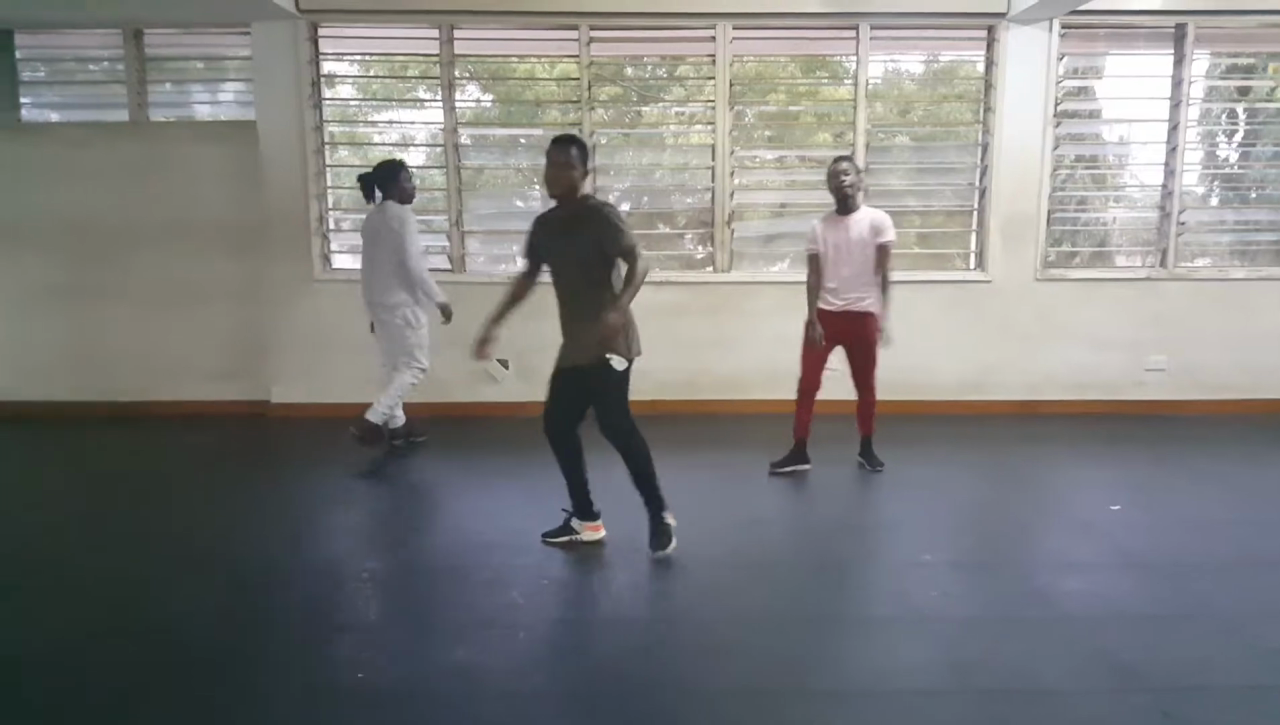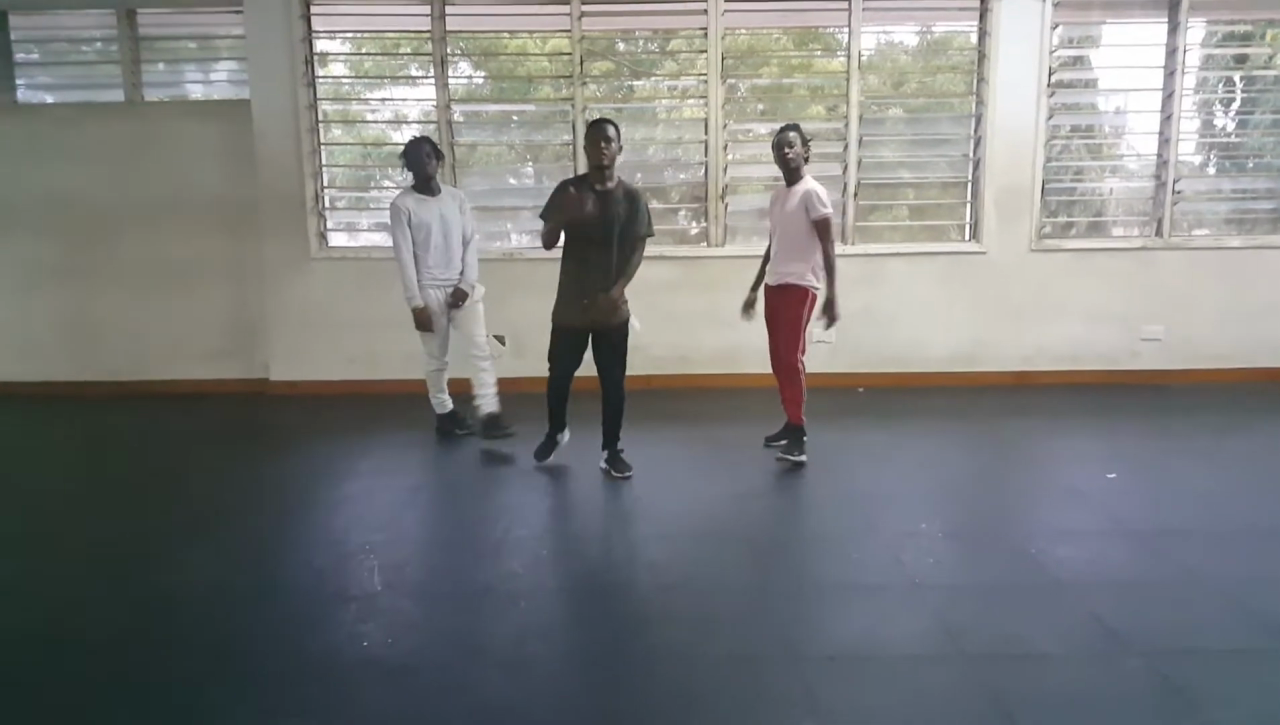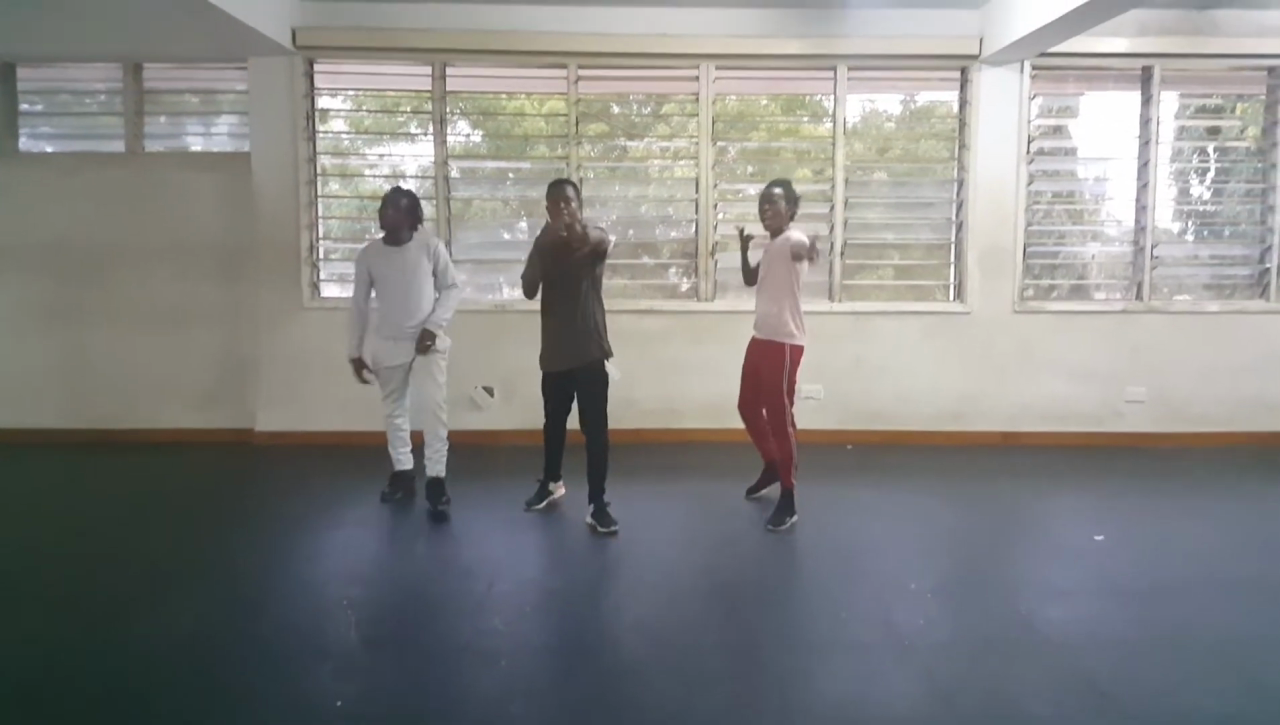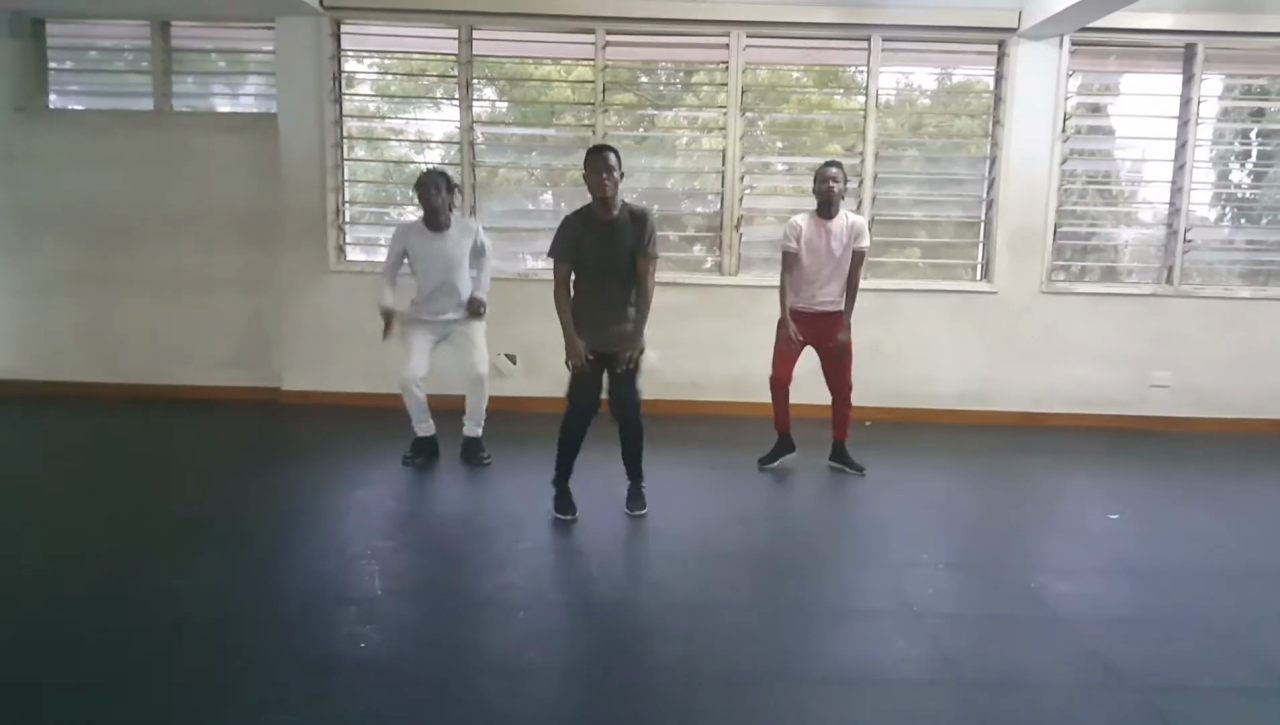
dt=1s
person 1, frame 1
left shoulder: (600, 214)
right shoulder: (545, 224)
left elbow: (638, 262)
right elbow: (526, 279)
left wrist: (619, 311)
right wrist: (492, 323)
left hip: (606, 341)
right hip: (577, 343)
left knee: (616, 423)
right knee: (557, 424)
left ankle: (658, 514)
right ankle: (585, 518)
person 1, frame 2
left shoulder: (632, 197)
right shoulder: (568, 192)
left elbow: (637, 250)
right elbow: (548, 242)
left wrist: (617, 291)
right wrist: (567, 216)
left hip: (612, 306)
right hip: (570, 304)
left knee: (613, 381)
right knee: (560, 374)
left ankle: (611, 451)
right ankle: (556, 432)
person 1, frame 3
left shoulder: (592, 240)
right shoulder: (544, 247)
left elbow: (601, 240)
right elbow: (528, 291)
left wrist: (583, 234)
right wrist: (541, 245)
left hip: (590, 348)
right hip: (555, 350)
left knee: (595, 427)
right knee: (554, 420)
left ankle: (597, 504)
right ankle: (551, 482)
person 1, frame 4
left shoulder: (640, 219)
right shoulder: (573, 225)
left elbow: (646, 278)
right elbow: (561, 284)
left wrist: (639, 333)
right wrist: (570, 337)
left hip: (625, 332)
right hip: (585, 336)
left knee: (625, 409)
right knee: (582, 407)
left ankle: (635, 485)
right ankle: (562, 487)
person 2, frame 1
left shoulder: (877, 220)
right shoulder: (820, 226)
left elbow: (882, 272)
right elbow: (815, 276)
left wrist: (880, 317)
right wrist: (813, 320)
left hip: (861, 315)
right hip: (824, 314)
left knee: (865, 385)
right knee: (808, 382)
left ankle: (866, 448)
right ankle: (799, 452)
person 2, frame 2
left shoulder: (813, 192)
right shoulder: (777, 196)
left elbow: (828, 246)
left wrist: (832, 296)
right wrist: (754, 289)
left hip: (800, 287)
right hip: (774, 286)
left knee: (790, 358)
right knee: (778, 360)
left ankle: (797, 437)
right ankle: (793, 423)
person 2, frame 3
left shoulder: (793, 239)
right shoulder: (768, 246)
left elbow: (799, 250)
right elbow: (751, 280)
left wrist: (808, 250)
right wrist: (744, 249)
left hip: (784, 342)
right hip: (761, 338)
left knee: (780, 417)
right knee: (748, 406)
left ankle: (788, 500)
right ankle: (771, 467)
person 2, frame 4
left shoulder: (856, 225)
right shoulder: (797, 225)
left elbow: (853, 278)
right elbow: (786, 275)
left wrist: (846, 325)
right wrist: (785, 321)
left hip: (832, 317)
right hip: (798, 315)
left knee: (842, 387)
right knee: (779, 379)
left ankle: (839, 451)
right ankle: (784, 442)
person 3, frame 1
left shoulder: (371, 220)
right shoulder: (402, 216)
right elbow: (413, 265)
left wrist: (373, 312)
right wrist: (439, 300)
left hip: (379, 304)
right hip: (403, 304)
left knee: (394, 366)
right knee: (414, 366)
left ankle: (396, 426)
right ankle: (372, 421)
person 3, frame 2
left shoulder: (457, 198)
right shoulder: (402, 205)
left elbow: (470, 243)
right elbow: (405, 257)
left wrist: (467, 284)
right wrist: (416, 303)
left hip: (462, 288)
right hip: (429, 292)
left knee: (480, 350)
right knee: (436, 358)
left ankle: (489, 415)
right ankle: (444, 414)
person 3, frame 3
left shoulder: (431, 247)
right shoulder: (368, 254)
left elbow: (451, 289)
right elbow: (360, 305)
left wrist: (433, 328)
right wrist: (355, 352)
left hip: (427, 341)
right hip: (388, 344)
left knee: (434, 406)
right knee: (394, 410)
left ankle: (435, 480)
right ankle: (403, 473)
person 3, frame 4
left shoulder: (470, 229)
right shoulder: (405, 234)
left elbow: (484, 256)
right elbow: (389, 273)
left wrist: (480, 294)
right wrist: (388, 306)
left hip: (464, 316)
right hip: (423, 319)
left knee: (478, 372)
right knee: (410, 376)
left ankle: (472, 438)
right ankle: (425, 438)
